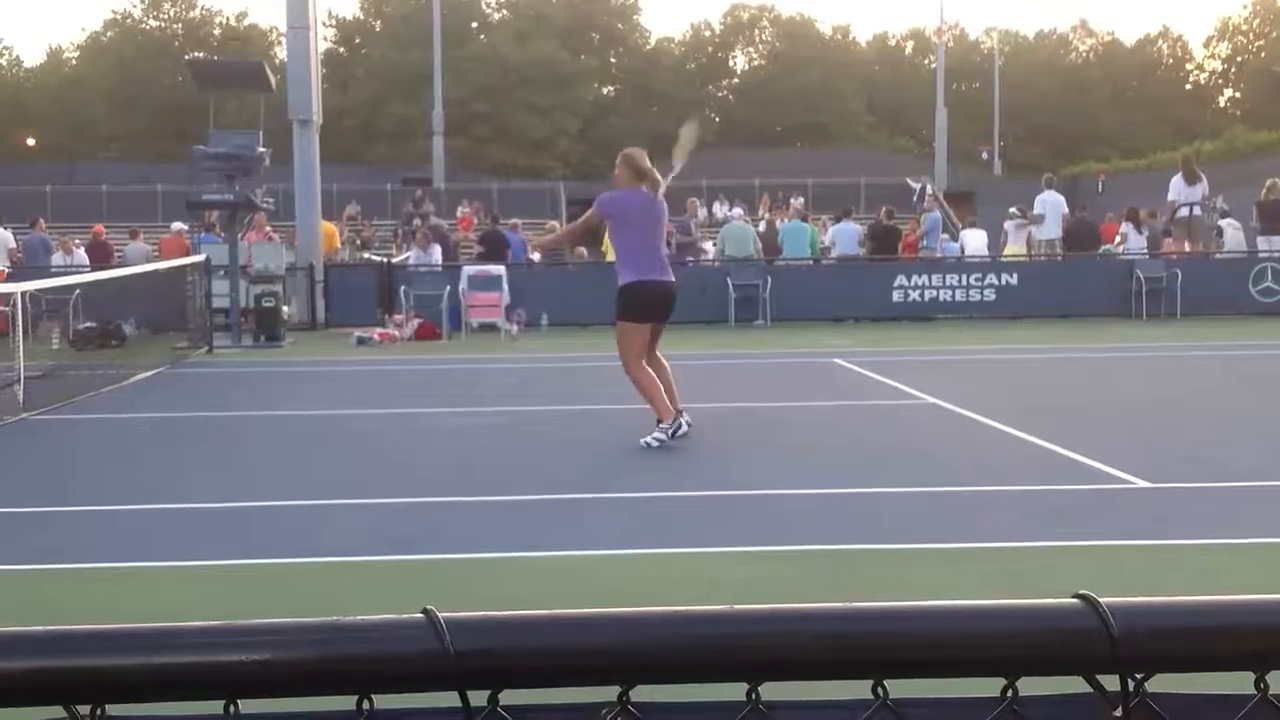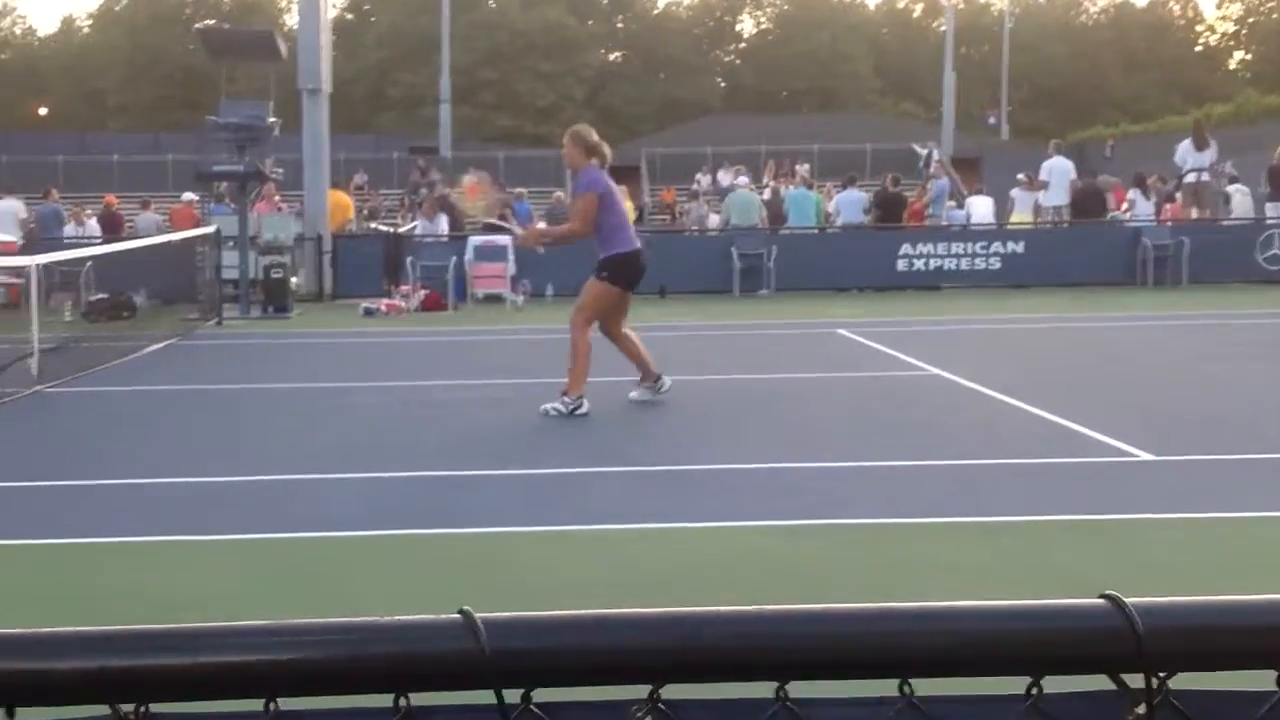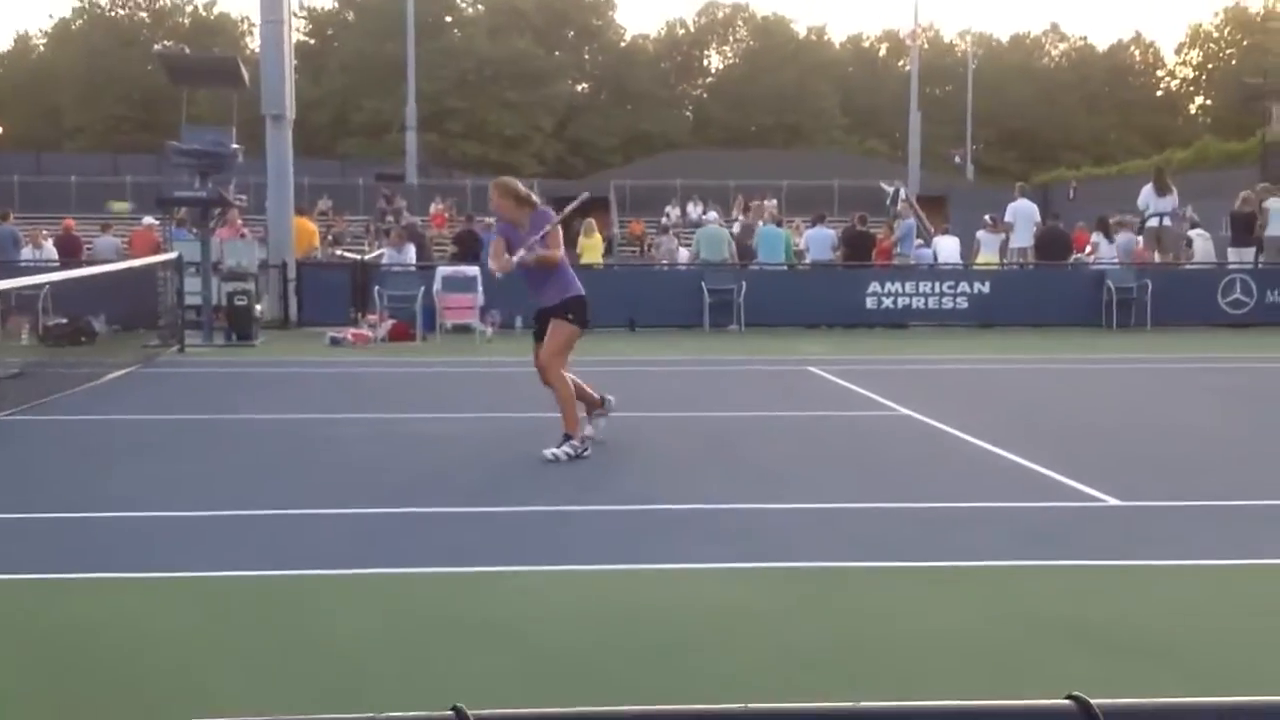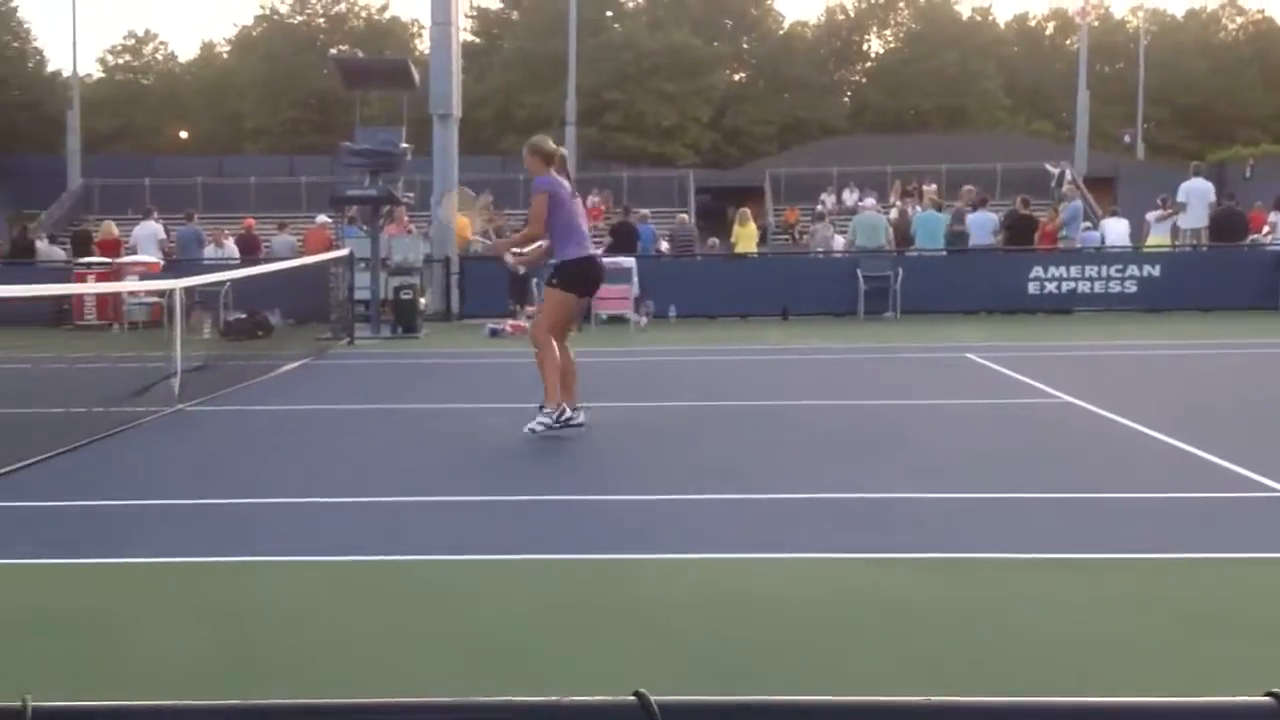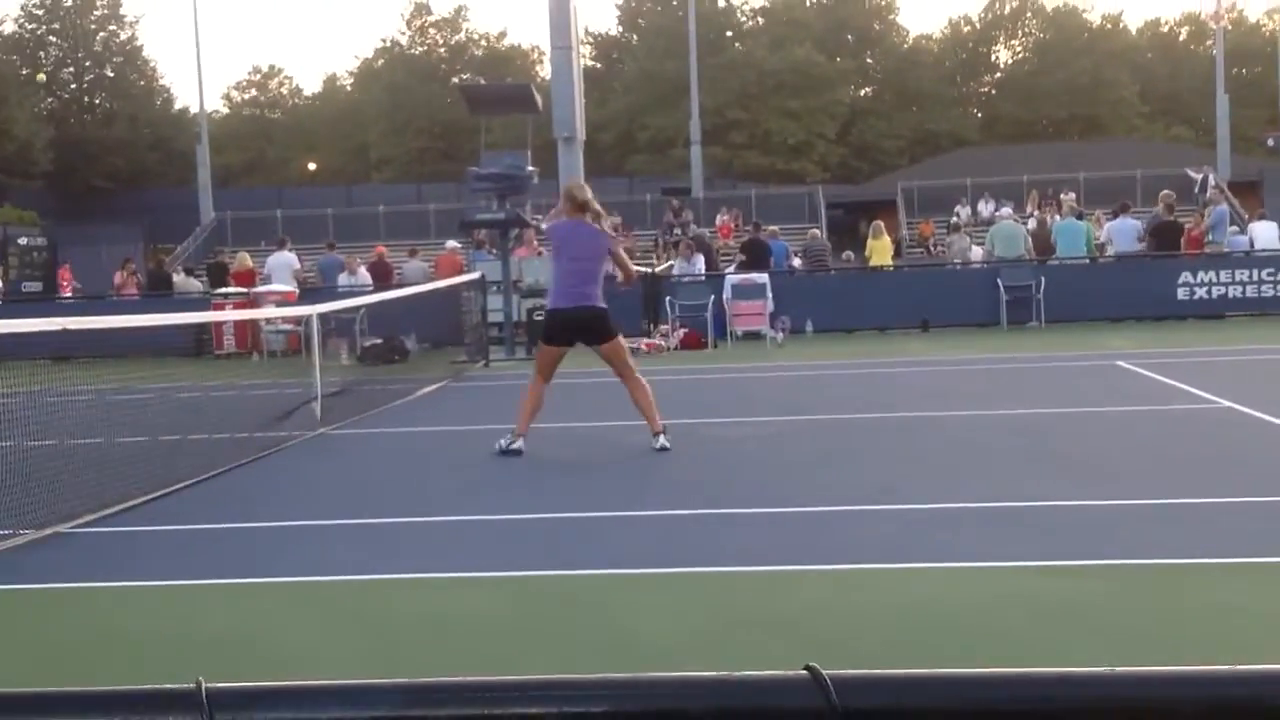
dt=0.7s
person 1, frame 1
left shoulder: (609, 201)
right shoulder: (657, 202)
left elbow: (575, 231)
left wrist: (542, 242)
left hip: (636, 290)
right hip: (665, 287)
left knee: (633, 364)
right knee: (648, 356)
left ankle: (668, 422)
right ankle: (676, 415)
person 1, frame 2
left shoulder: (589, 179)
right shoulder: (591, 176)
left elbow: (581, 228)
right elbow: (579, 225)
left wrist: (540, 233)
right wrist: (545, 238)
left hip: (621, 260)
right hip: (626, 259)
left knee: (579, 323)
right knee: (612, 327)
left ankle: (574, 397)
right ankle: (652, 379)
person 1, frame 3
left shoulder: (542, 216)
right shoulder: (502, 230)
left elbow: (557, 256)
right elbow: (496, 260)
left wrist: (536, 255)
right wrist: (502, 264)
left hip: (569, 301)
right hip: (545, 307)
left knee: (549, 365)
right knee: (550, 374)
left ankle: (575, 439)
right ankle: (599, 403)
person 1, frame 4
left shoulder: (542, 183)
right shoulder: (562, 184)
left elbow: (536, 230)
left wrist: (506, 244)
right wrist: (528, 259)
left hip: (575, 266)
right hip: (583, 265)
left knee: (540, 334)
right knee: (556, 338)
left ankle: (554, 407)
right ankle: (568, 409)
person 1, frame 5
left shoulder: (557, 230)
right shoulder: (605, 238)
right elbow: (630, 277)
left hip: (558, 316)
right hip: (592, 316)
left knee: (539, 380)
right knee: (630, 376)
left ankle: (518, 437)
right ankle: (658, 433)
